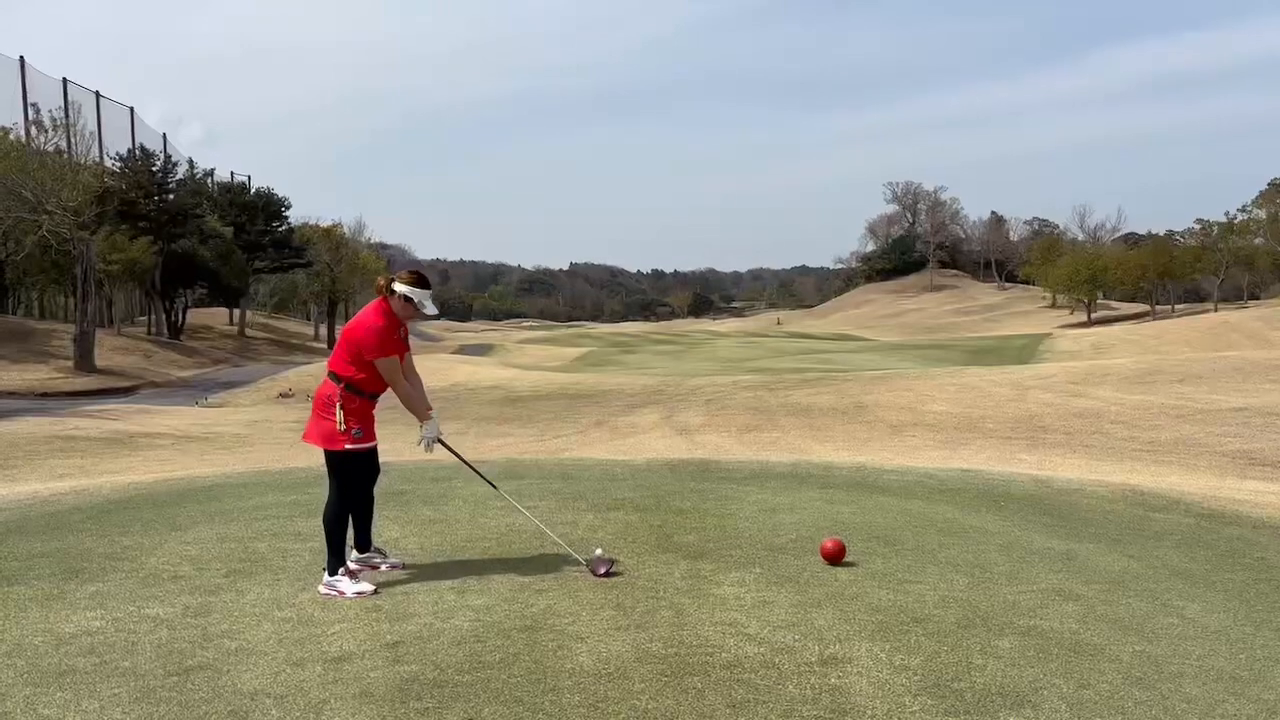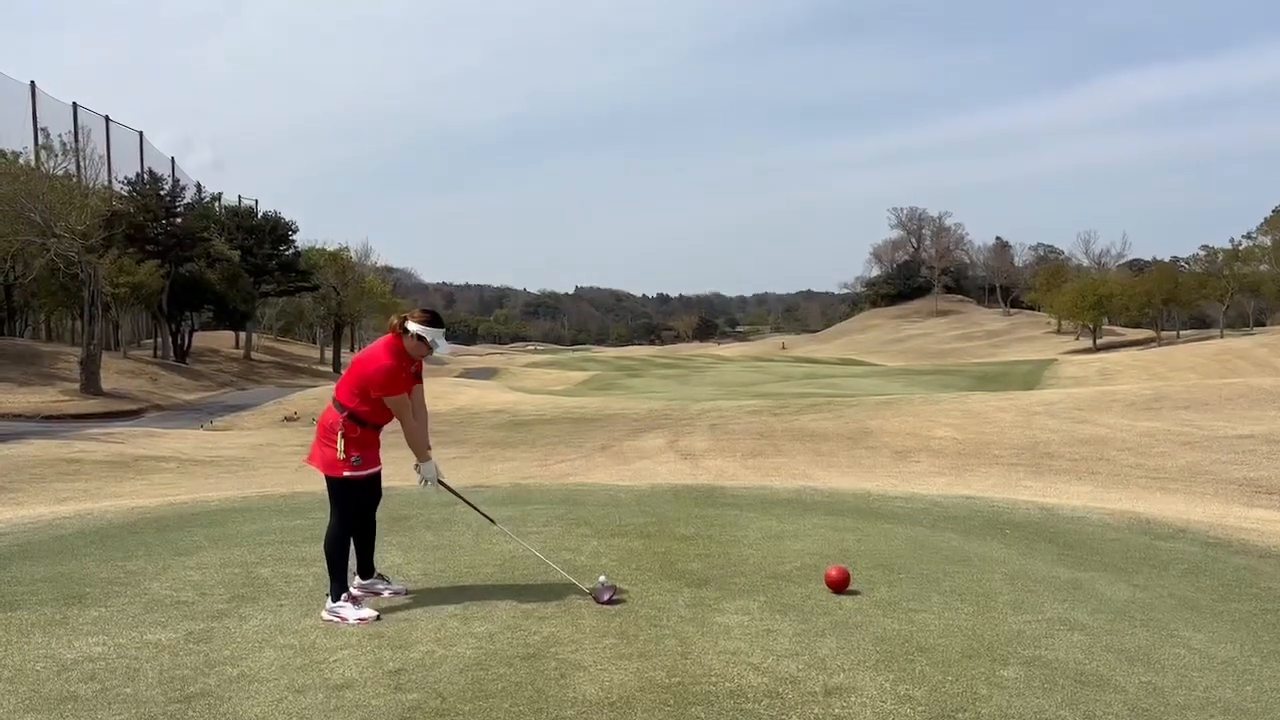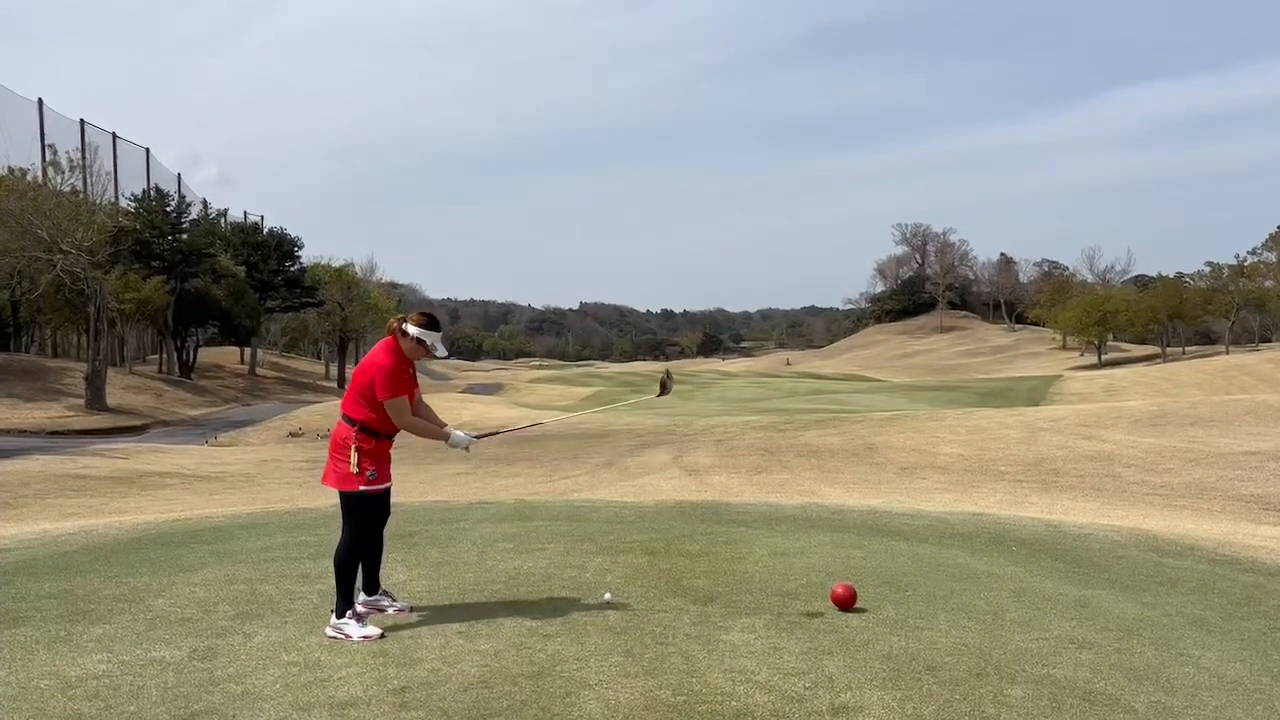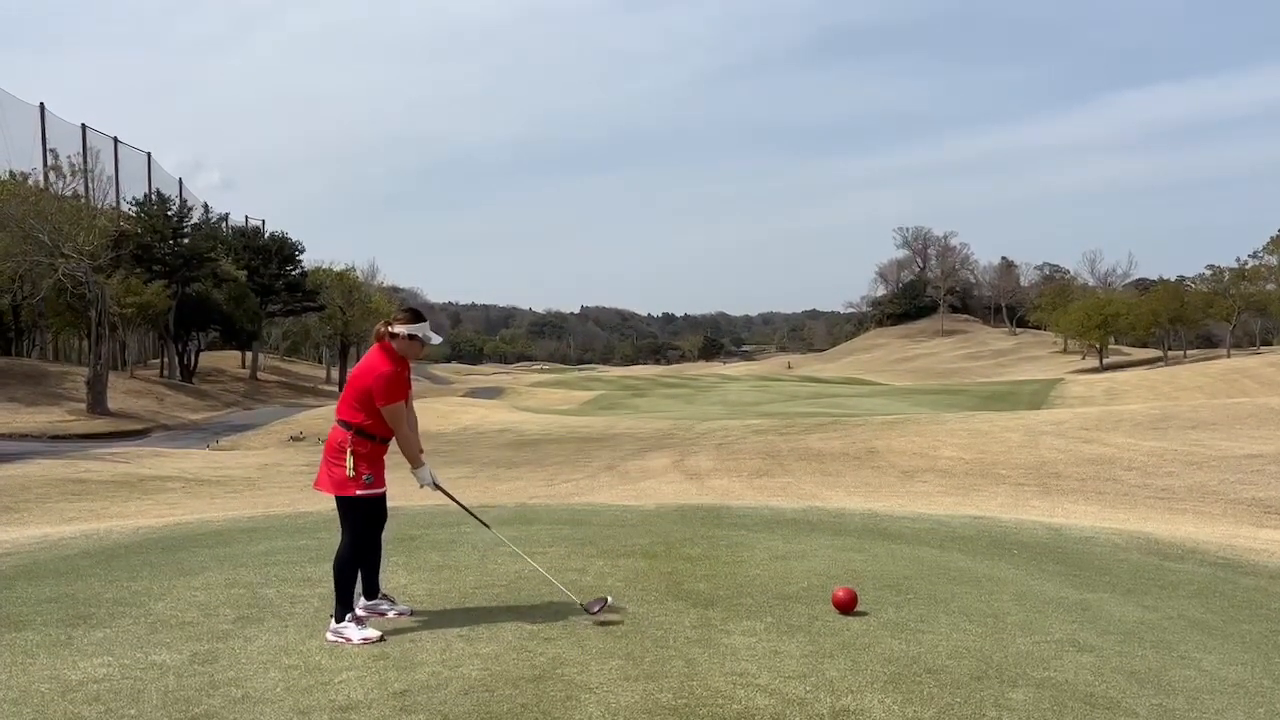
dt=1s
person 1, frame 1
left shoulder: (397, 321)
right shoulder: (374, 326)
left elbow: (410, 373)
right elbow: (398, 384)
left wrist: (429, 415)
right wrist: (426, 420)
left hip: (357, 408)
right hip: (340, 409)
left knee: (365, 480)
right knee: (343, 488)
left ankle: (362, 552)
right ankle: (334, 573)
person 1, frame 2
left shoulder: (409, 355)
right shoulder: (385, 363)
left elbow: (419, 409)
right elbow: (407, 420)
left wrist: (426, 455)
right wrist: (425, 462)
left hip: (364, 434)
right hip: (343, 435)
left knee: (367, 505)
right knee: (344, 514)
left ankle: (366, 577)
right ankle: (337, 599)
person 1, frame 3
left shoulder: (402, 359)
right shoulder: (385, 365)
left elbow: (418, 405)
right elbow: (404, 420)
left wrist: (449, 430)
right wrist: (447, 436)
left hip: (373, 448)
right hip: (356, 450)
left knee: (376, 522)
right knee: (356, 530)
left ankle: (370, 594)
right ankle: (341, 617)
person 1, frame 4
left shoulder: (396, 360)
right shoulder: (384, 372)
left elbow: (409, 413)
right elbow: (401, 429)
left wrist: (420, 458)
right wrist: (418, 468)
left hip: (367, 452)
right hip: (352, 455)
left knee: (374, 525)
right knee: (355, 534)
left ankle: (370, 598)
right ankle: (342, 620)
